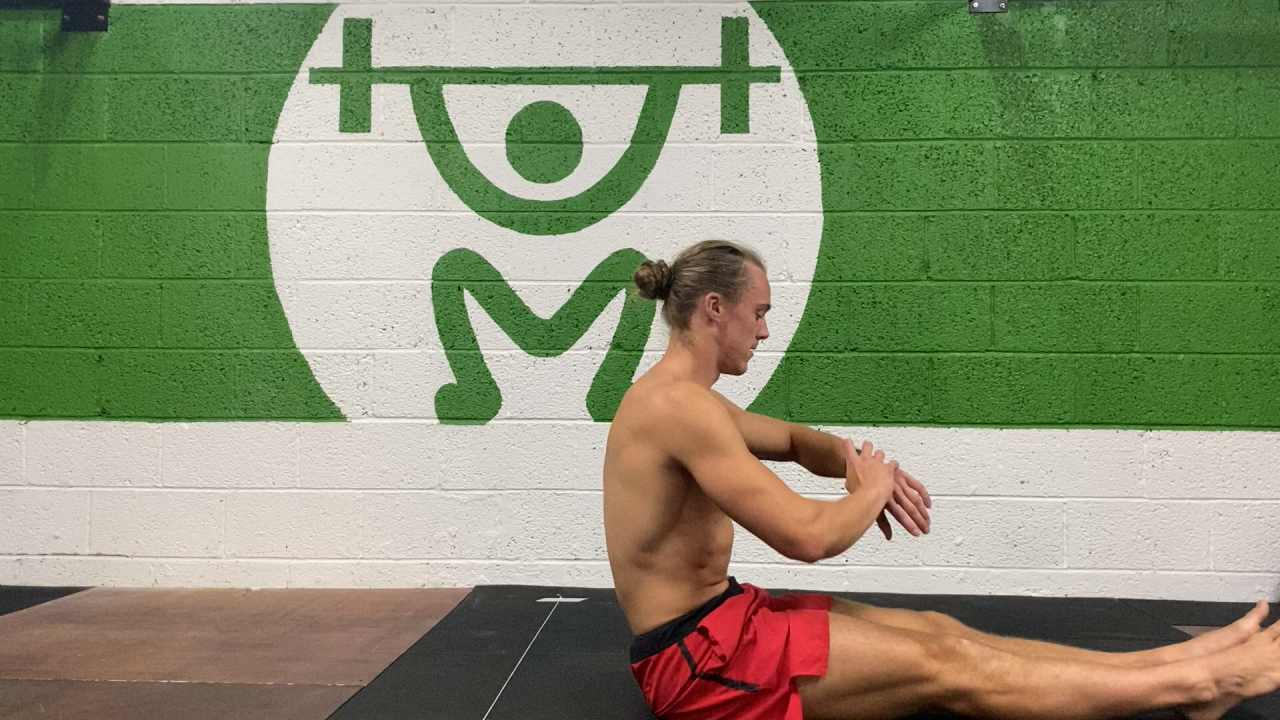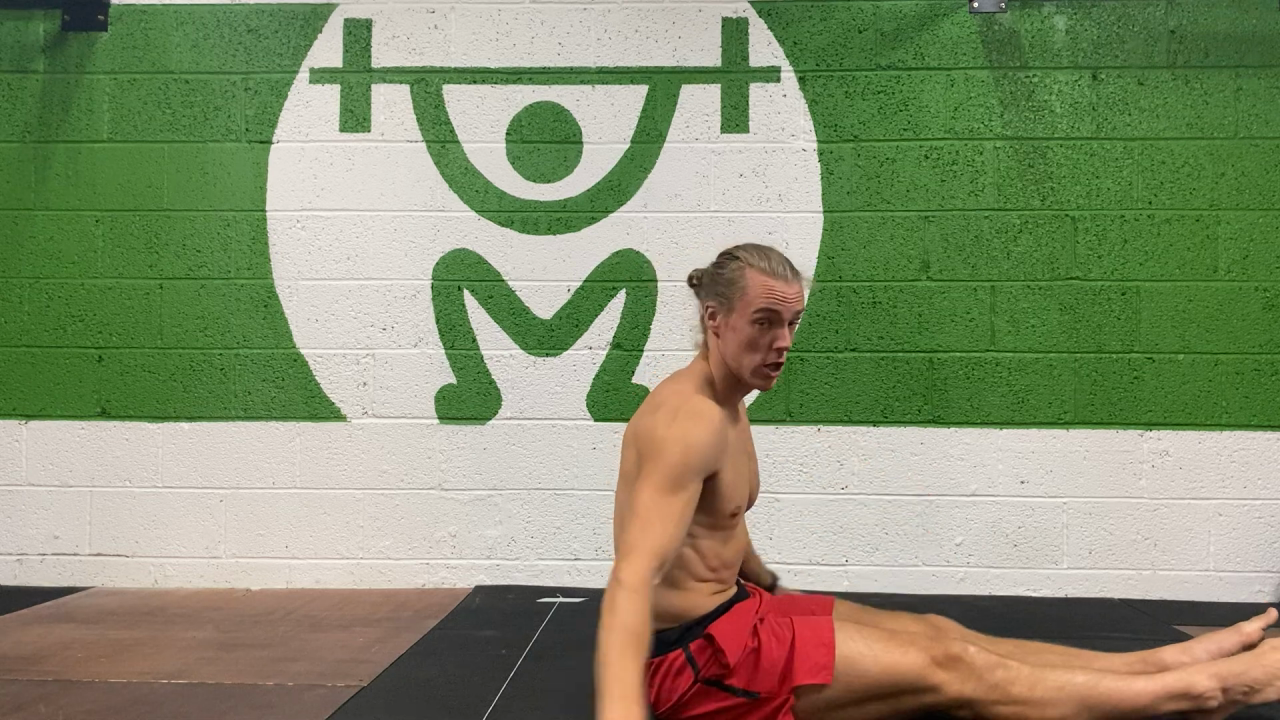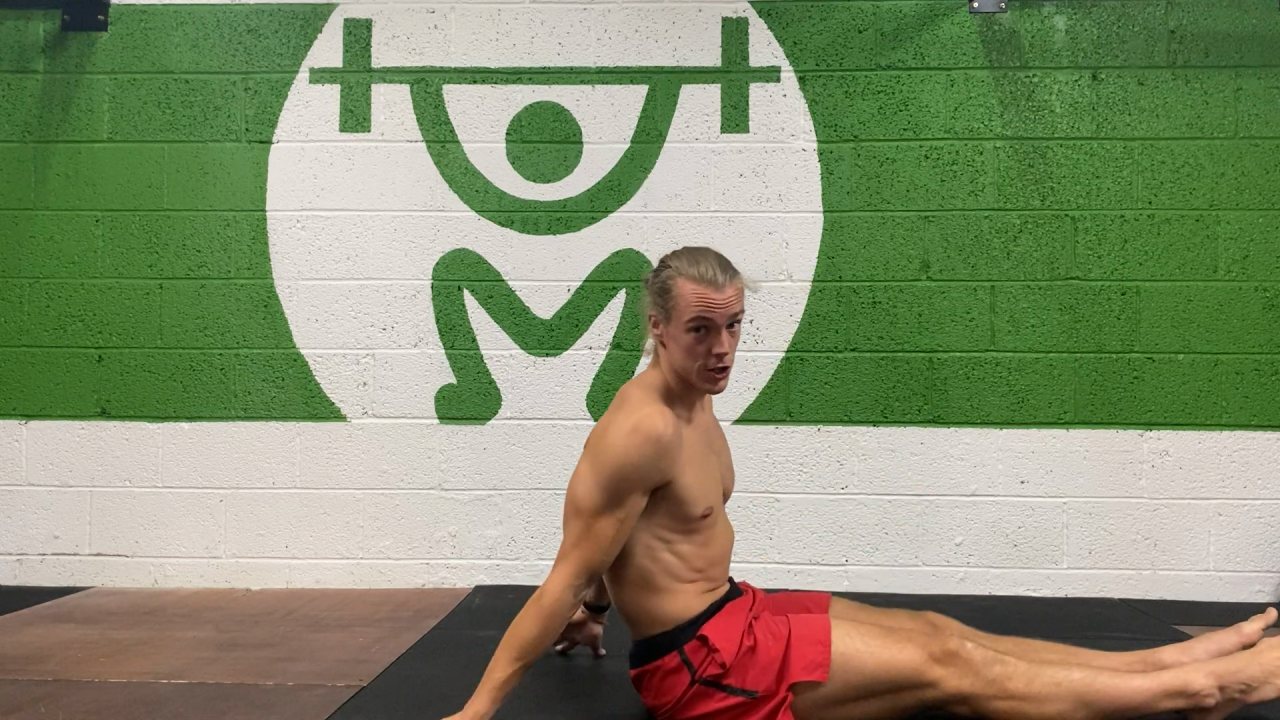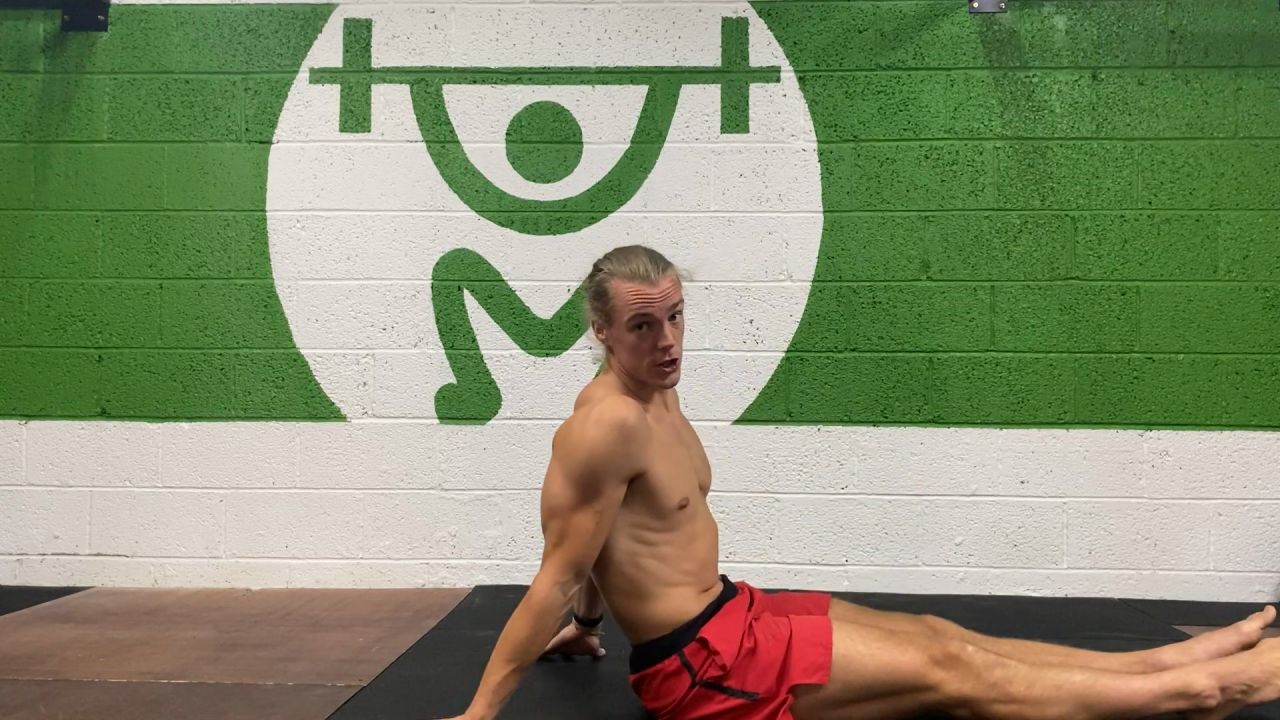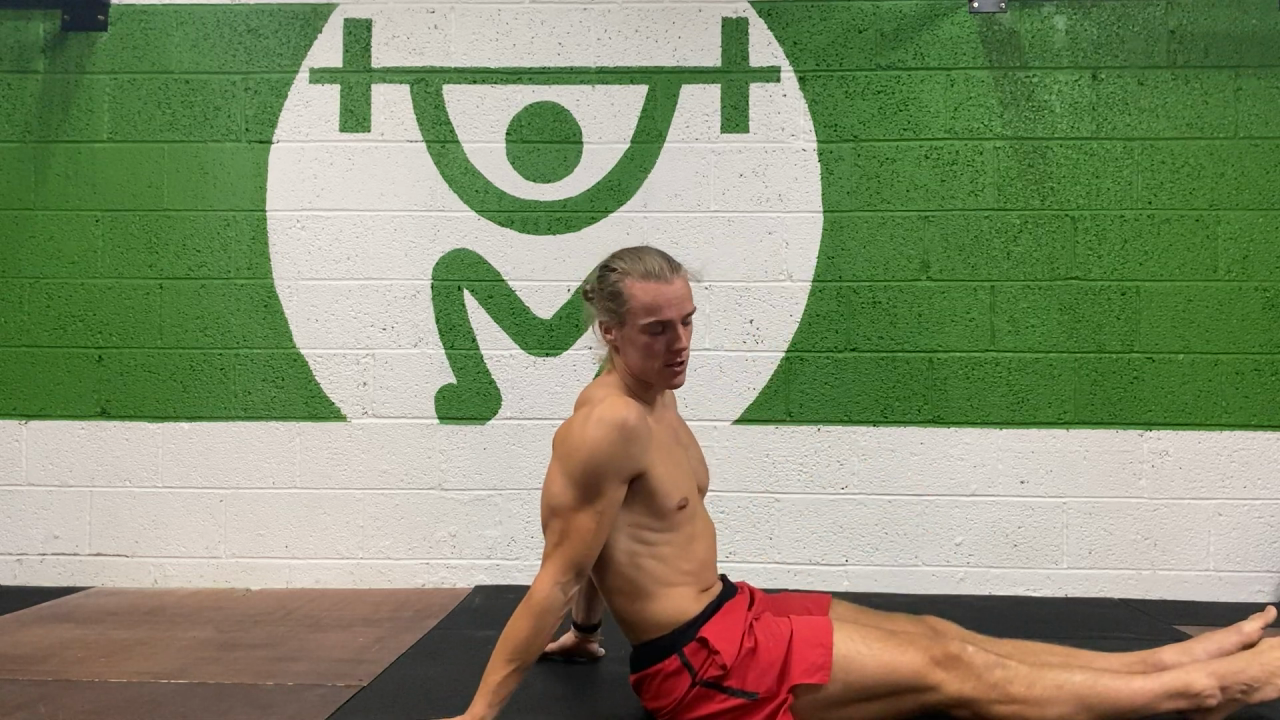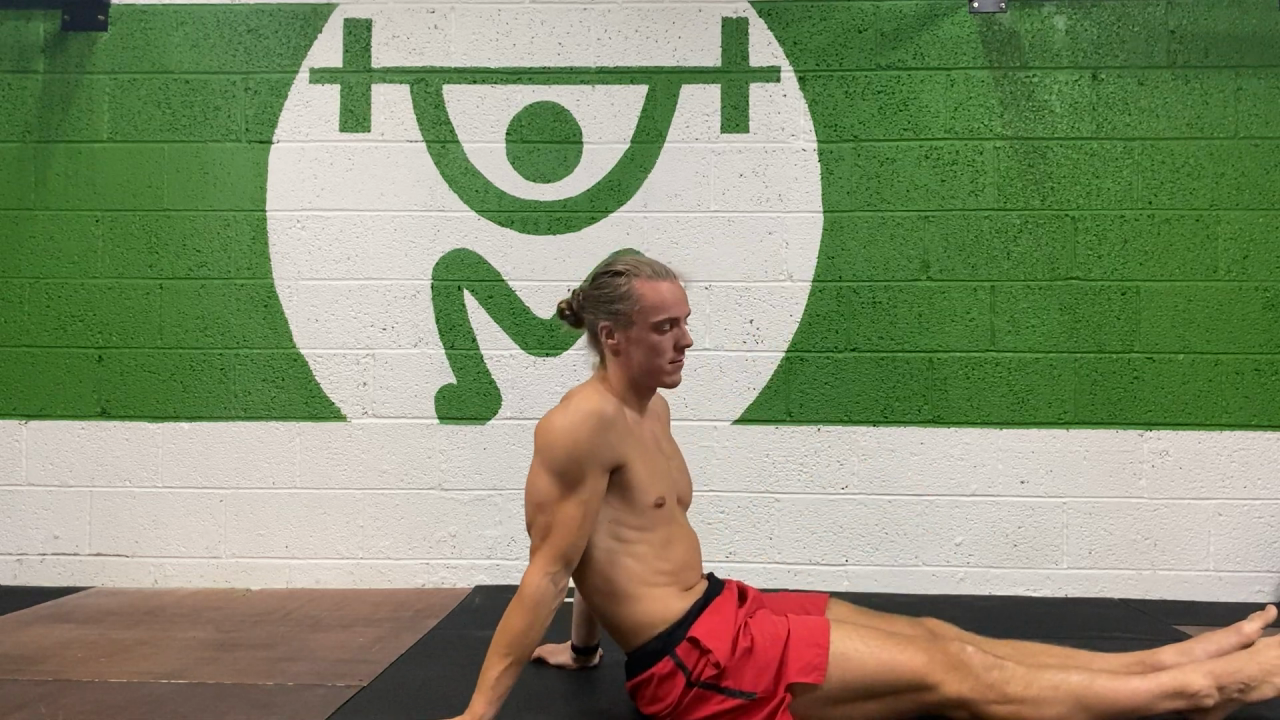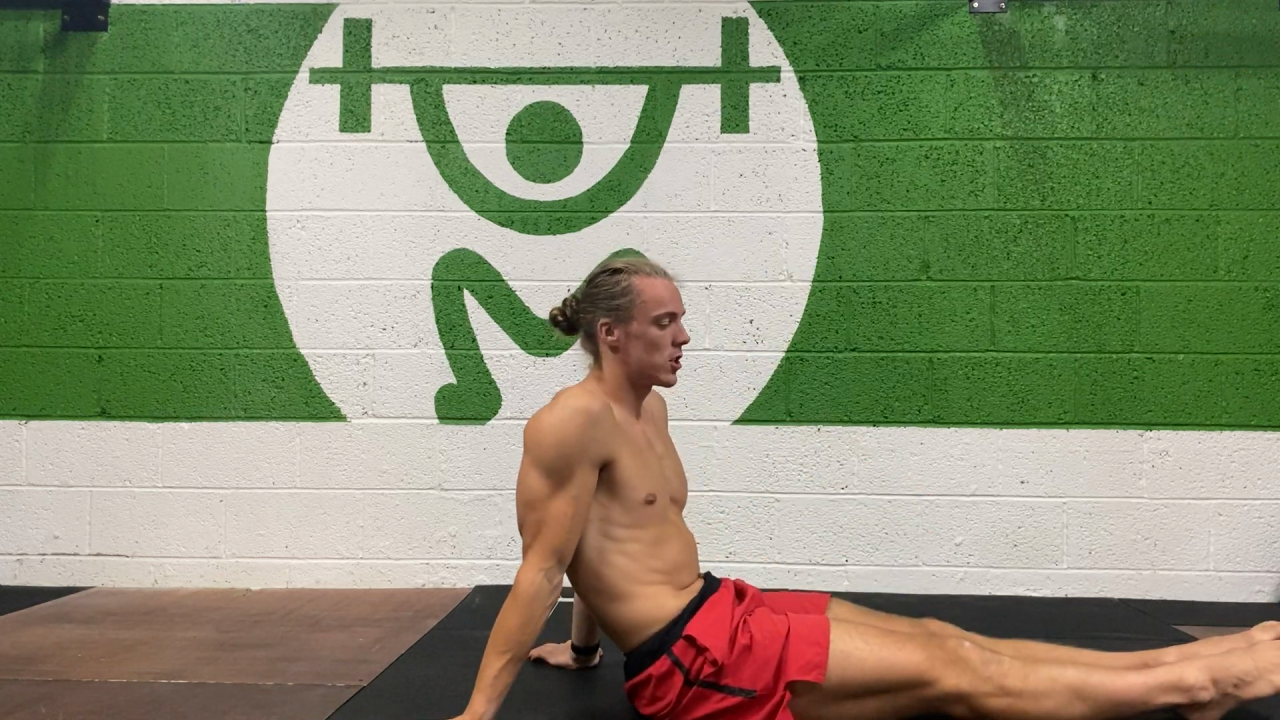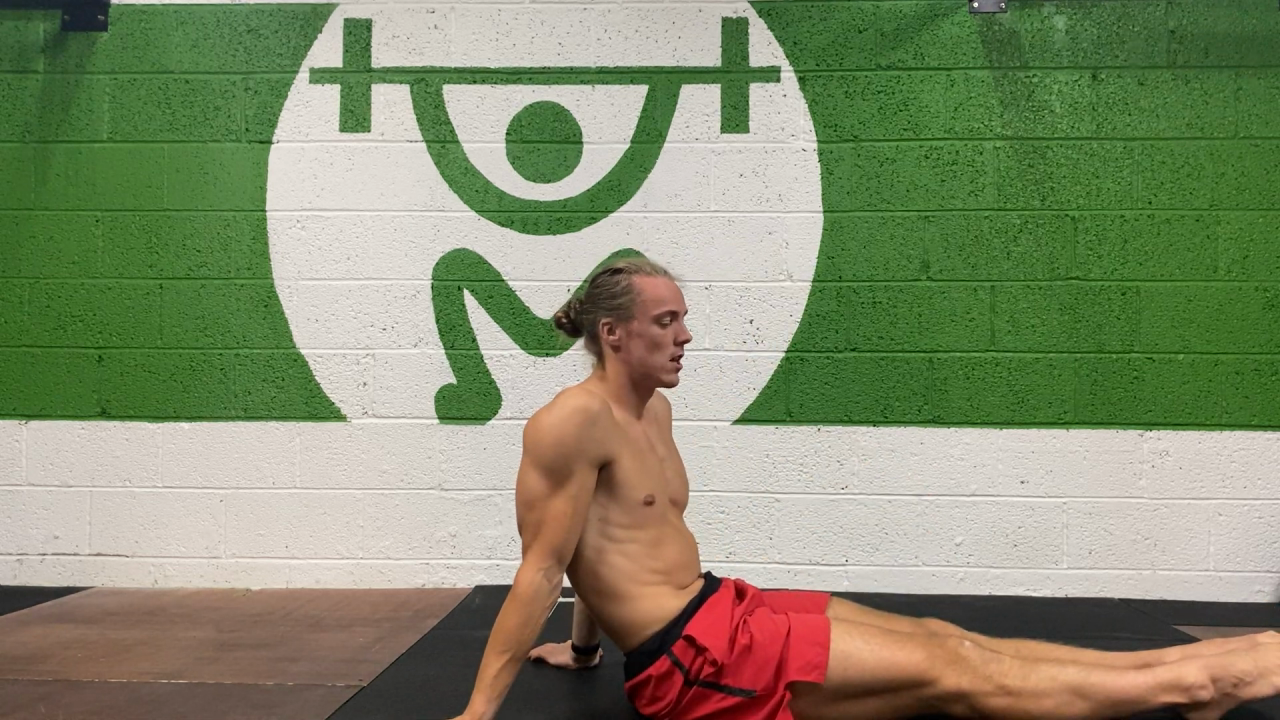
dt=0.5s
person 1, frame 1
left shoulder: (680, 396)
right shoulder: (681, 405)
left elbow: (794, 440)
right elbow: (807, 535)
left wrist: (866, 466)
right wrist: (865, 491)
left hip: (717, 619)
right hip: (699, 656)
left knee: (933, 632)
left ankle: (1169, 663)
person 1, frame 2
left shoulder: (718, 405)
right shoulder: (690, 420)
right elbow: (631, 581)
left wrist: (763, 577)
left hip: (725, 619)
right hip: (693, 655)
left knee: (936, 635)
left ankle: (1169, 662)
person 1, frame 3
left shoulder: (691, 400)
right shoulder: (643, 430)
right elbow: (568, 578)
left wrist: (595, 608)
left hip: (729, 616)
left knee: (936, 631)
person 1, frame 4
left shoulder: (656, 395)
right shoulder: (607, 424)
right elbow: (556, 579)
left wrist: (588, 625)
left hip: (731, 617)
left knee: (938, 637)
person 1, frame 5
left shoulder: (654, 395)
right shoulder: (606, 426)
left elbow: (603, 544)
right elbow: (557, 578)
left wrist: (586, 629)
left hip: (730, 615)
left knee: (937, 636)
person 1, frame 6
left shoulder: (646, 405)
right shoulder: (583, 422)
right elbow: (547, 573)
left wrist: (584, 647)
left hip: (722, 614)
left knee: (935, 637)
person 1, frame 7
left shoulder: (647, 408)
right shoulder: (572, 421)
right elbow: (541, 570)
left wrist: (583, 647)
left hip: (723, 612)
left knee: (936, 637)
person 1, frame 8
left shoulder: (652, 408)
right shoulder: (573, 421)
right elbow: (541, 571)
left wrist: (584, 645)
left hip: (722, 611)
left knee: (936, 637)
